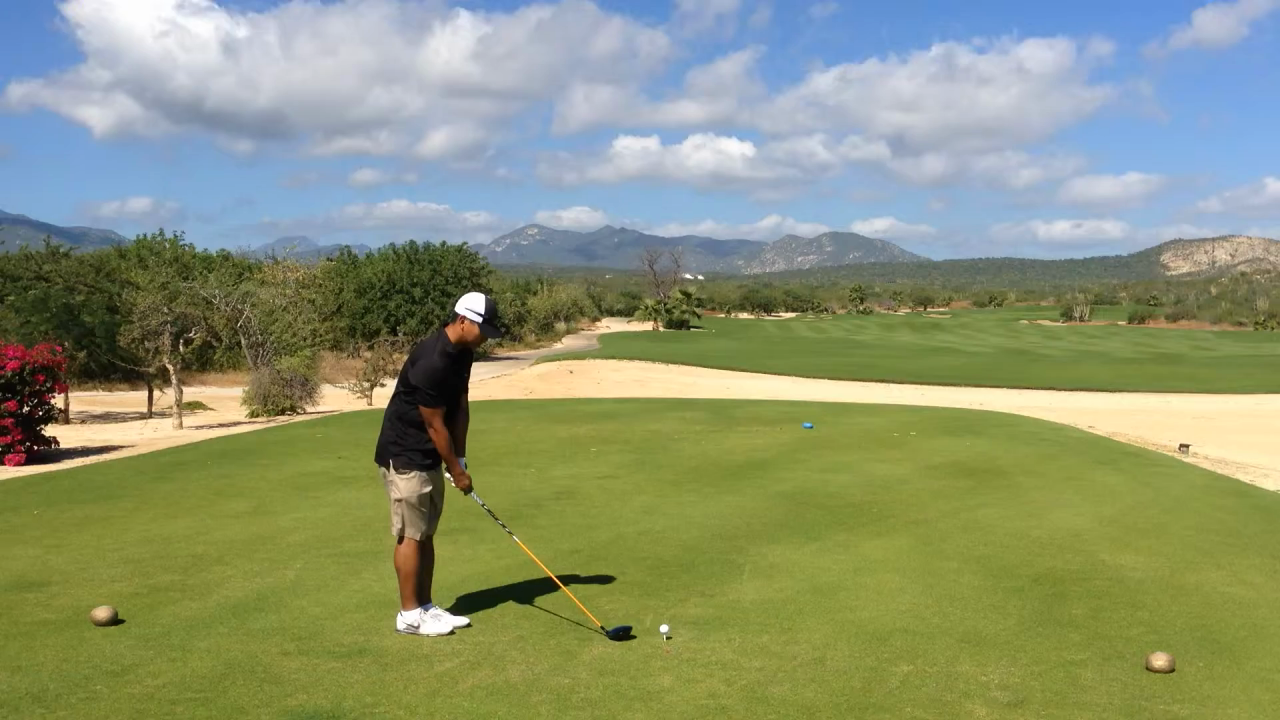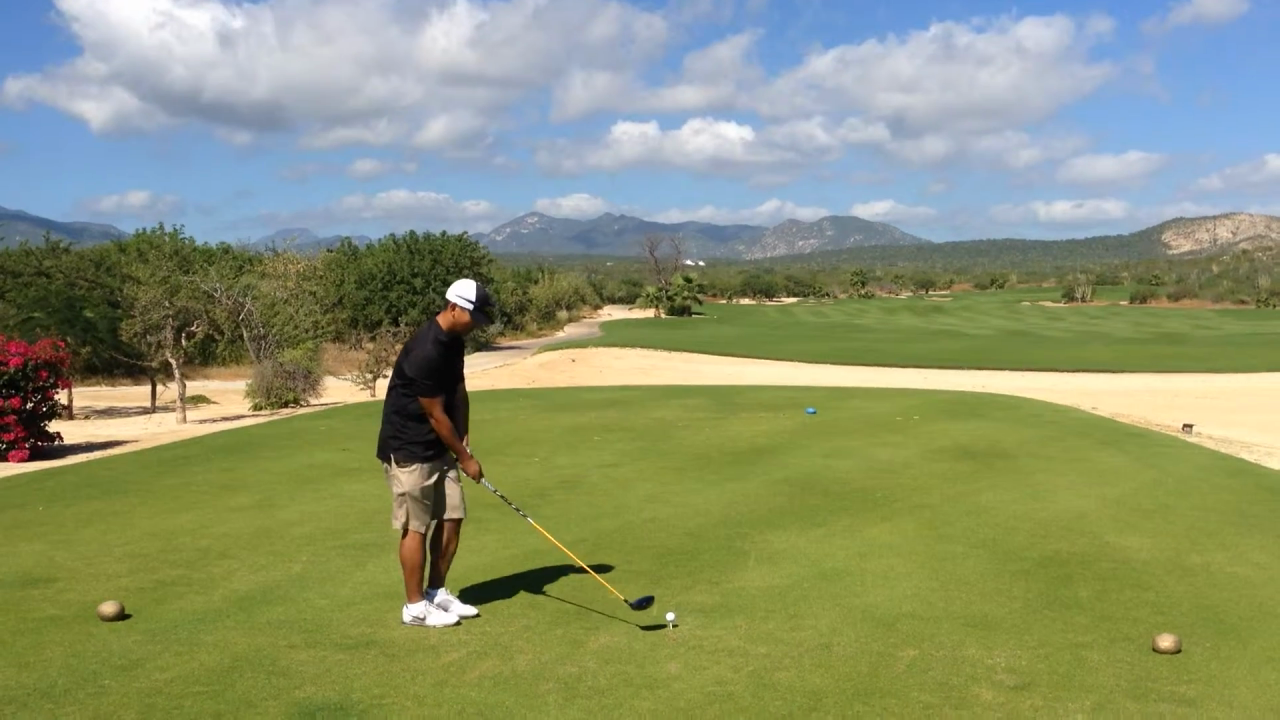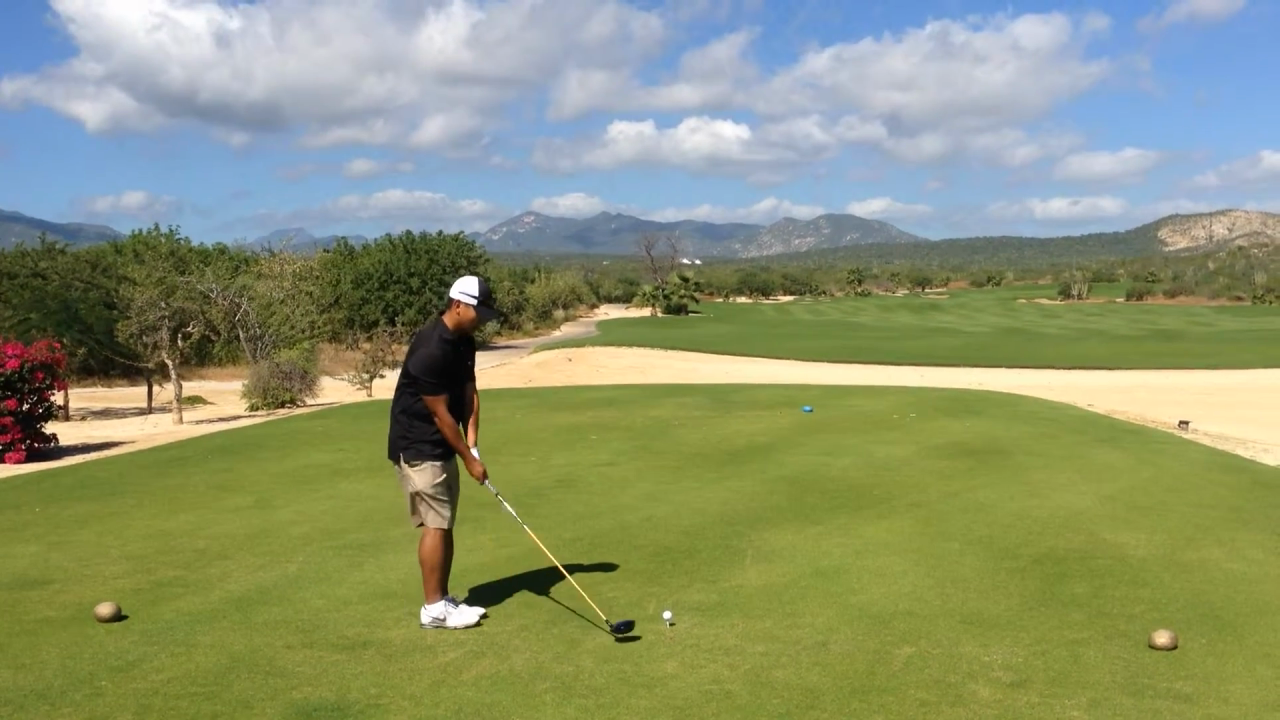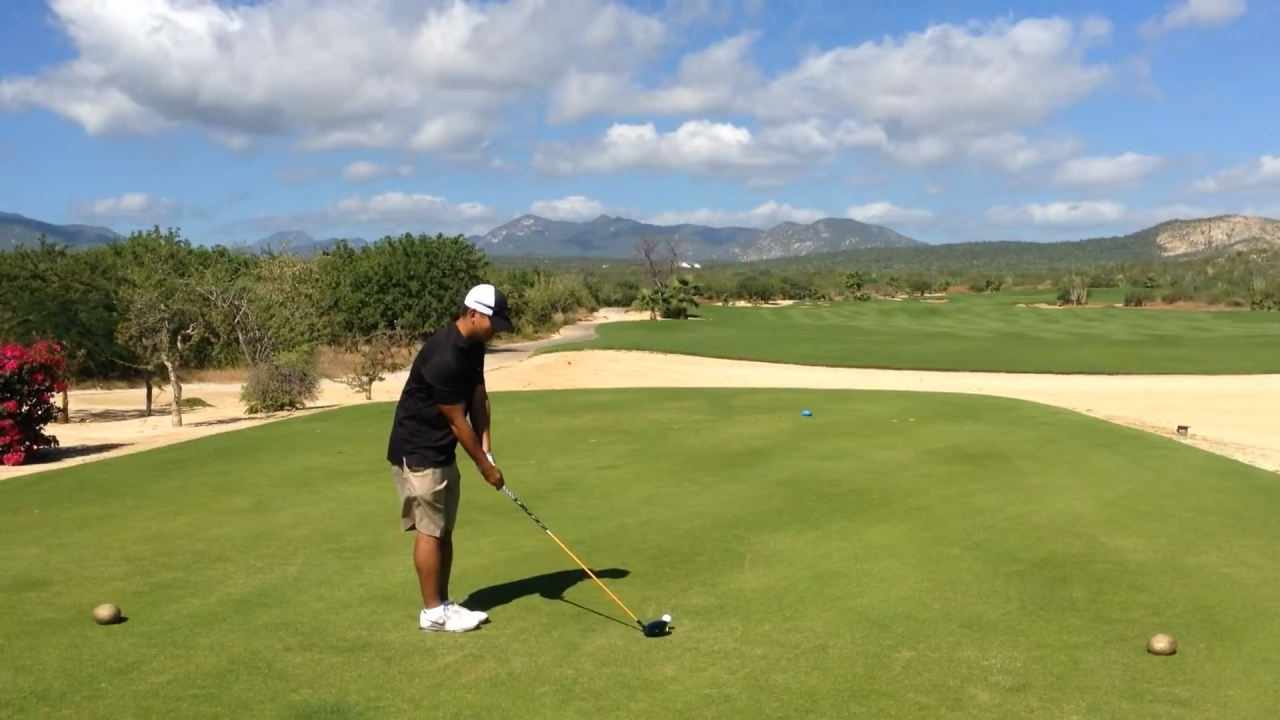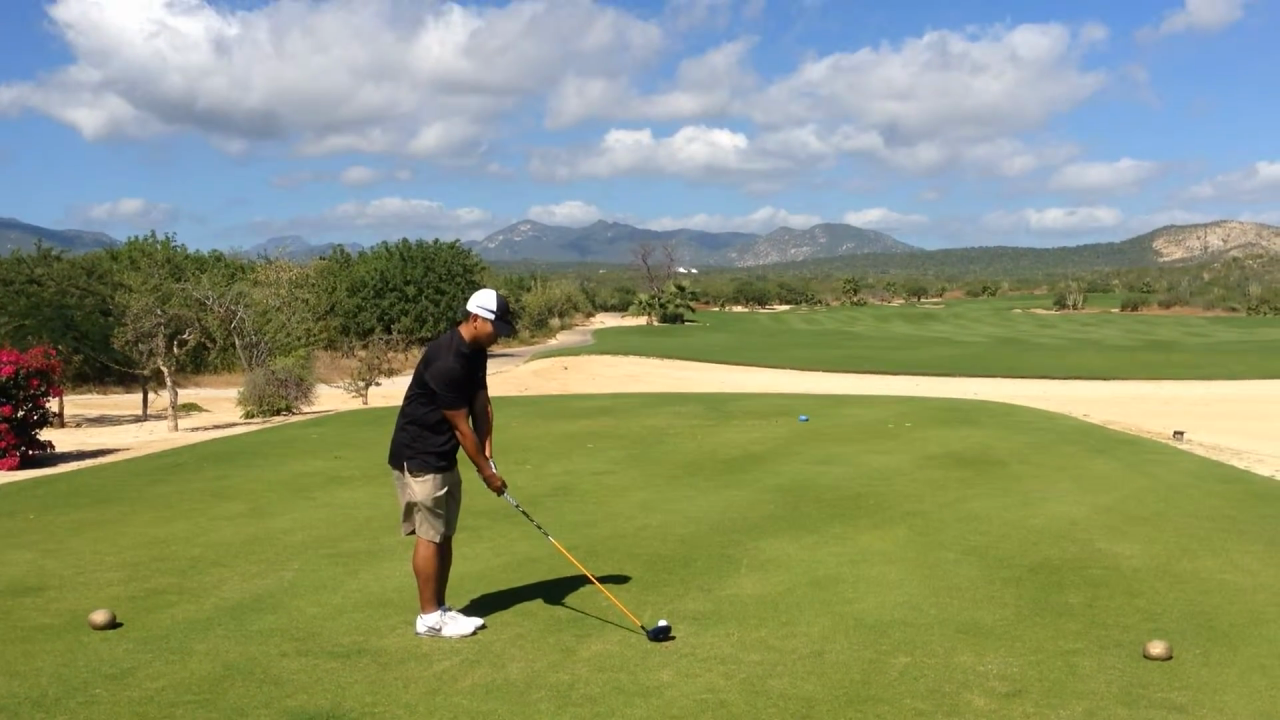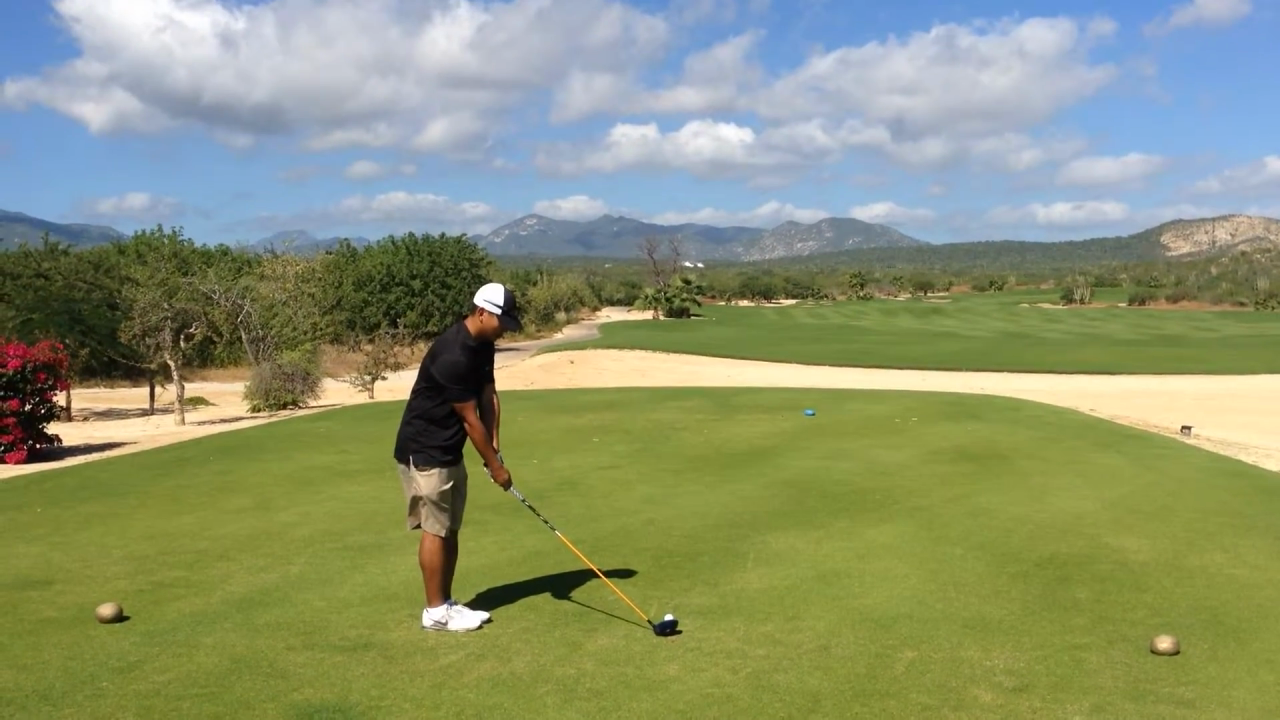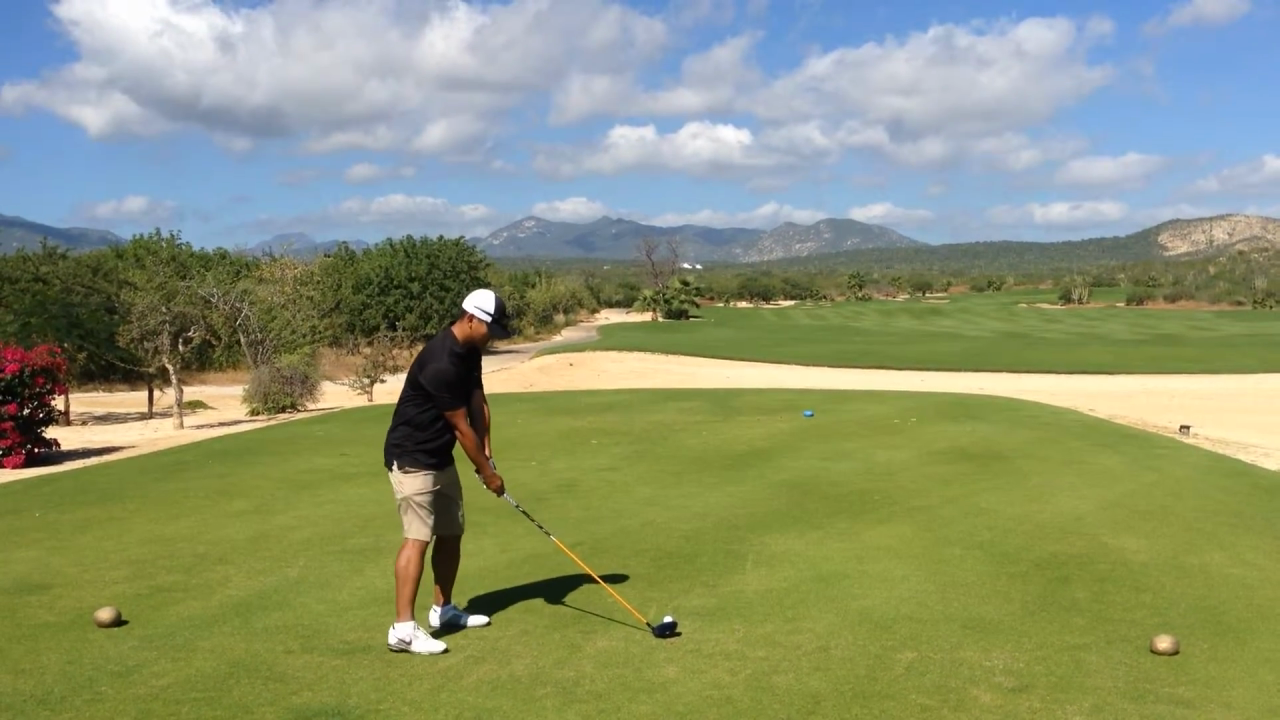
dt=0.7s
person 1, frame 1
left shoulder: (463, 354)
right shoulder: (431, 361)
left elbow: (461, 408)
right elbow: (435, 425)
left wrist: (460, 461)
right wrist: (457, 472)
left hip: (429, 457)
right hip: (404, 456)
left knee: (426, 535)
right knee: (411, 535)
left ankle: (426, 607)
right ankle: (409, 615)
person 1, frame 2
left shoulder: (453, 341)
right shoulder: (425, 351)
left elbow: (459, 395)
right elbow: (436, 415)
left wrist: (465, 447)
right wrist: (466, 458)
left hip: (435, 448)
right hip: (407, 449)
left knee: (451, 518)
right knee: (416, 526)
left ankle: (436, 592)
right ankle: (415, 607)
person 1, frame 3
left shoulder: (464, 342)
right shoulder: (430, 349)
left elbow: (469, 395)
right elbow: (439, 414)
left wrist: (473, 448)
right wrist: (469, 459)
left hip: (442, 448)
right hip: (417, 448)
left knee: (446, 524)
right knee: (435, 525)
left ankle: (444, 598)
right ankle: (433, 608)
person 1, frame 4
left shoulder: (473, 346)
right shoulder: (443, 357)
left elbow: (479, 399)
right elbow: (457, 421)
left wrist: (487, 449)
right wrist: (485, 467)
left hip: (442, 452)
right hip: (417, 453)
left knee: (445, 530)
right knee: (429, 531)
left ankle: (443, 603)
right ankle: (432, 612)
person 1, frame 5
left shoulder: (476, 352)
right shoulder: (446, 361)
left elbow: (481, 404)
right elbow: (461, 426)
left wrist: (488, 457)
right wrist: (487, 473)
left hip: (443, 457)
right hip: (419, 458)
left knee: (445, 536)
right knee: (429, 536)
left ankle: (441, 609)
right ankle: (429, 618)
person 1, frame 6
left shoulder: (483, 345)
right shoulder: (452, 355)
left elbow: (488, 397)
right elbow: (470, 418)
left wrist: (495, 450)
right wrist: (495, 465)
left hip: (449, 451)
right hip: (424, 451)
left knee: (450, 529)
right knee: (435, 530)
left ankle: (446, 603)
right ankle: (435, 612)
person 1, frame 7
left shoulder: (469, 351)
right shoulder: (440, 362)
left elbow: (478, 402)
right elbow: (461, 425)
left wrist: (487, 455)
right wrist: (487, 472)
left hip: (439, 456)
right hip: (411, 458)
left knee: (451, 533)
right knee: (417, 538)
left ankle: (443, 609)
right ankle: (403, 628)
